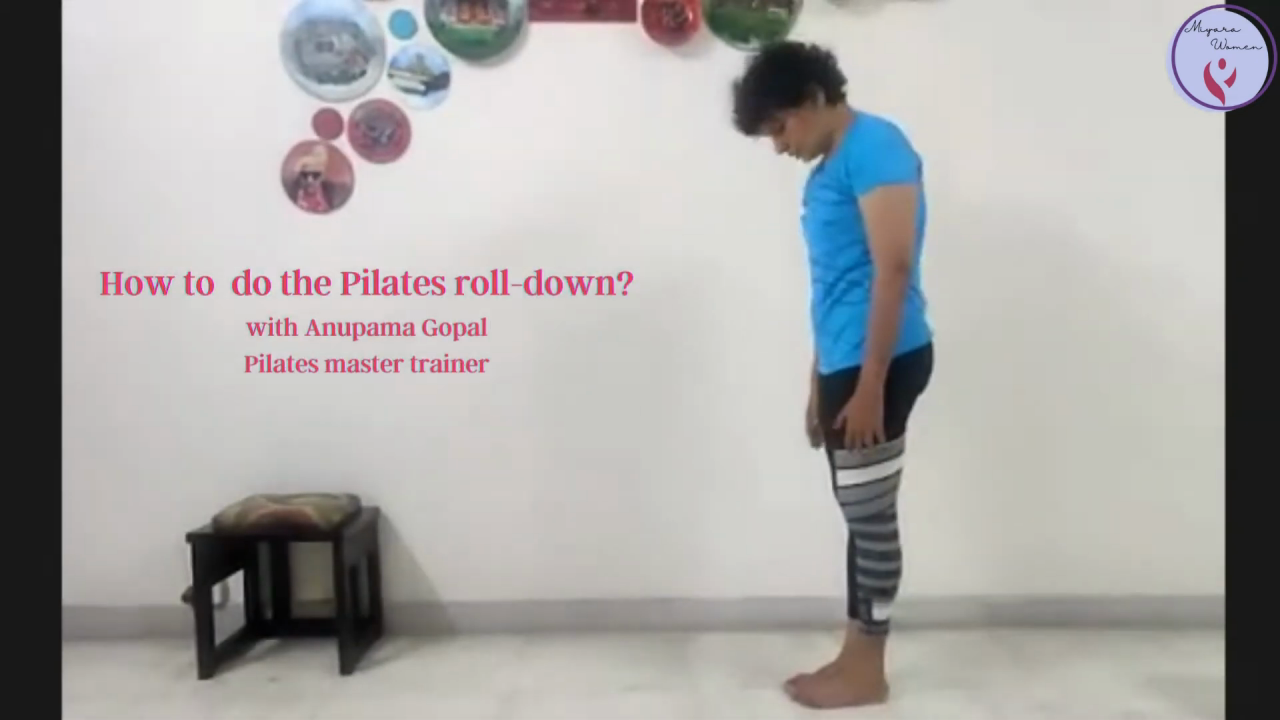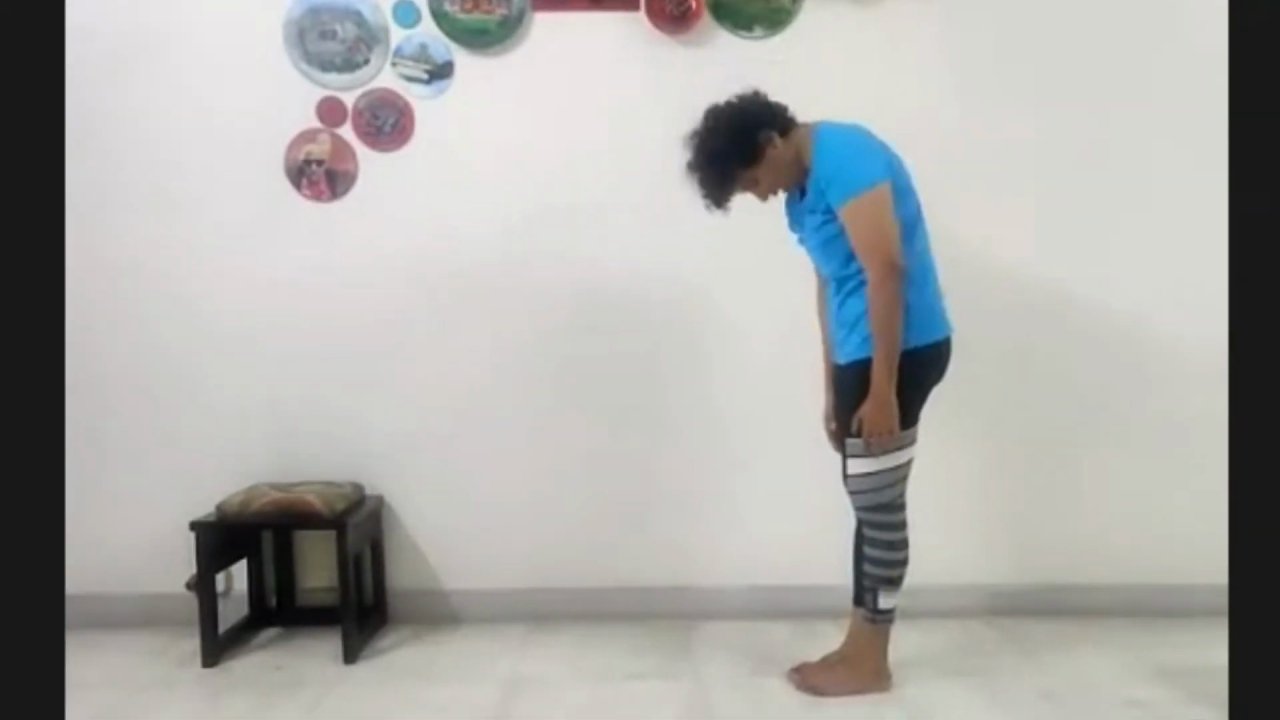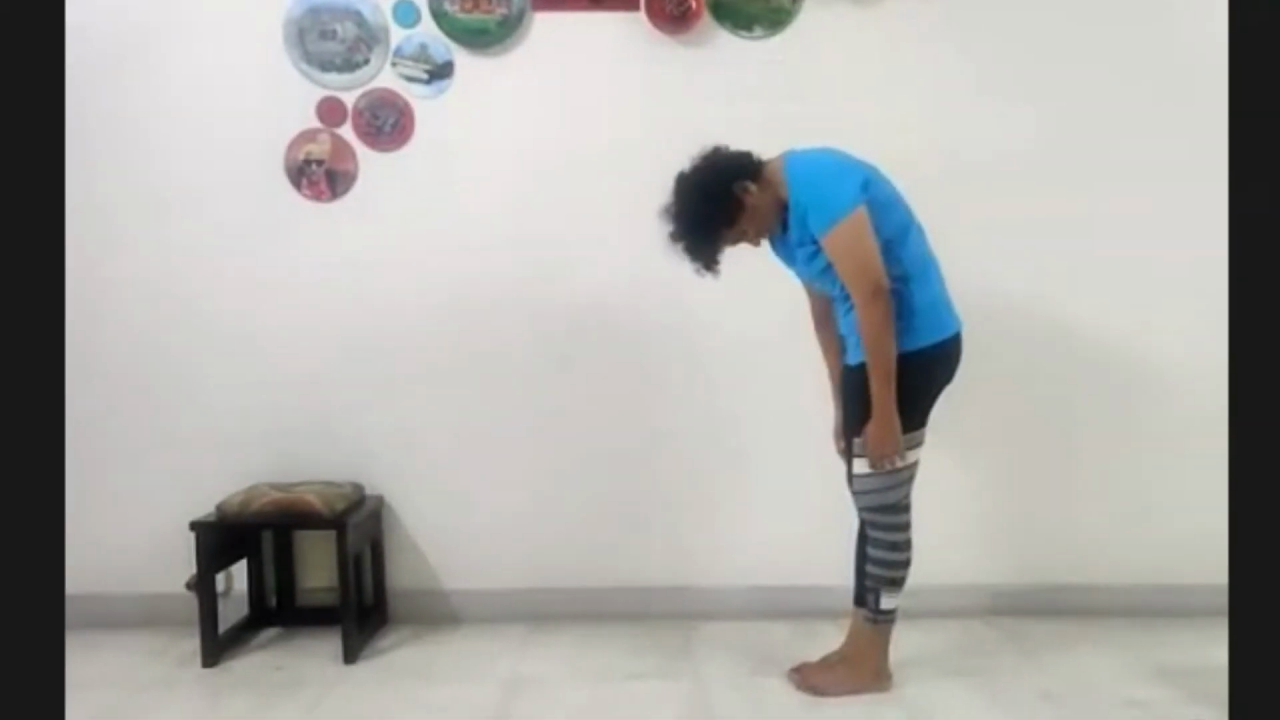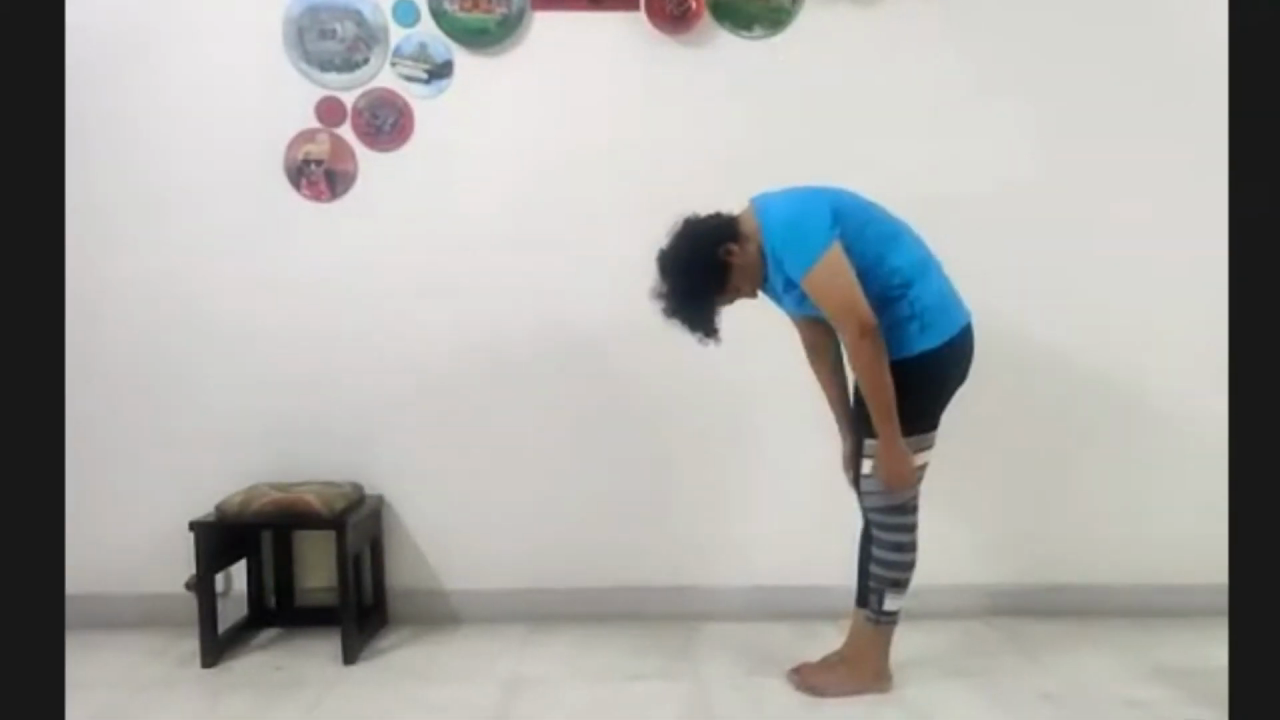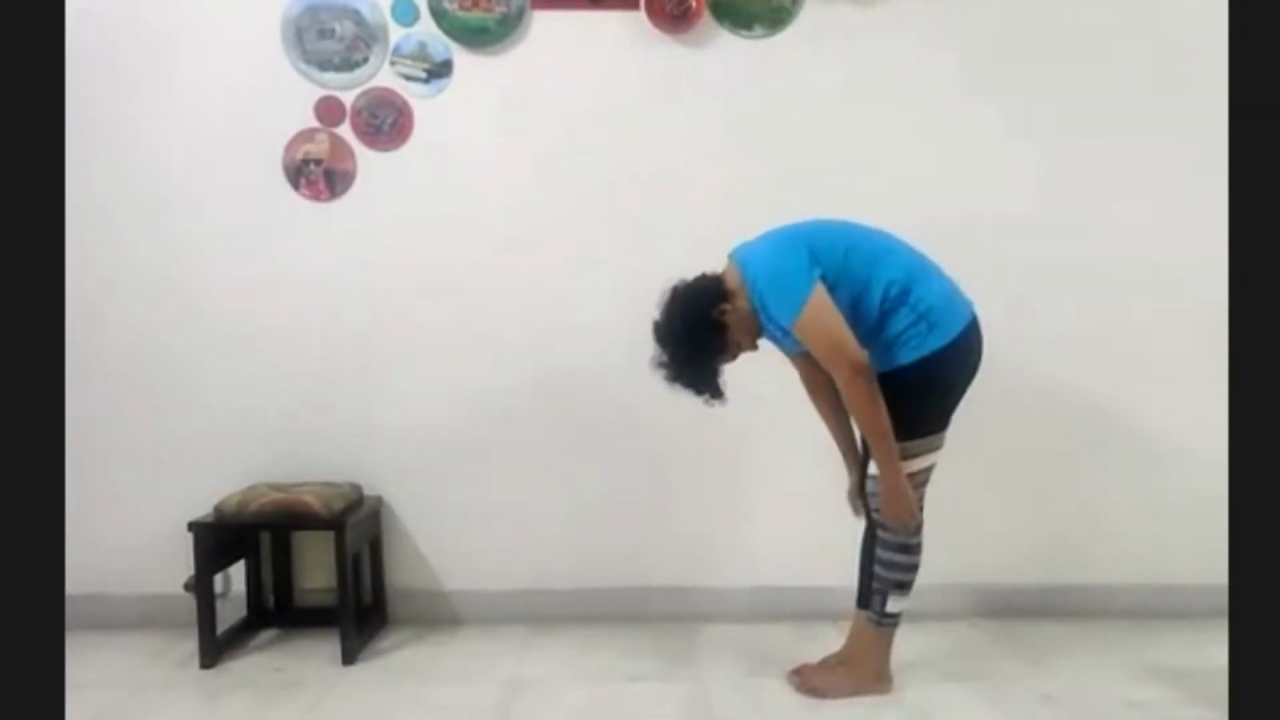
dt=0.5s
person 1, frame 1
left shoulder: (875, 147)
right shoulder: (830, 169)
left elbow: (893, 270)
left wrist: (871, 388)
right wrist: (821, 385)
left hip: (879, 364)
right hip: (844, 364)
left knee: (869, 515)
right knee: (859, 514)
left ankle: (866, 673)
right ankle: (855, 659)
person 1, frame 2
left shoulder: (845, 155)
right shoulder: (803, 192)
left elbow: (887, 272)
left wrist: (882, 391)
right wrist: (832, 390)
left hip: (902, 349)
right hip: (863, 352)
left knee: (877, 505)
right knee: (868, 502)
left ankle: (869, 663)
right ankle: (859, 647)
person 1, frame 3
left shoulder: (818, 184)
right shoulder: (785, 216)
left elbow: (874, 294)
left wrist: (883, 411)
right wrist: (842, 405)
left hip: (913, 346)
right hip: (877, 350)
left knee: (882, 505)
right knee: (872, 503)
left ankle: (870, 663)
right ankle: (859, 648)
person 1, frame 4
left shoulder: (789, 229)
right shoulder: (770, 252)
left elbow: (861, 331)
right elbow: (819, 340)
left wrist: (890, 442)
right wrist: (850, 435)
left hip: (927, 340)
right hip: (902, 343)
left knee: (889, 505)
right knee: (876, 499)
left ankle: (869, 665)
right ankle: (859, 648)
person 1, frame 5
left shoulder: (772, 276)
right shoulder: (759, 290)
left elbow: (852, 369)
right elbow: (819, 378)
left wrist: (892, 473)
right wrist: (856, 467)
left hip: (934, 340)
right hip: (912, 344)
left knee: (894, 507)
right knee: (877, 505)
left ankle: (869, 665)
right ankle: (860, 650)
